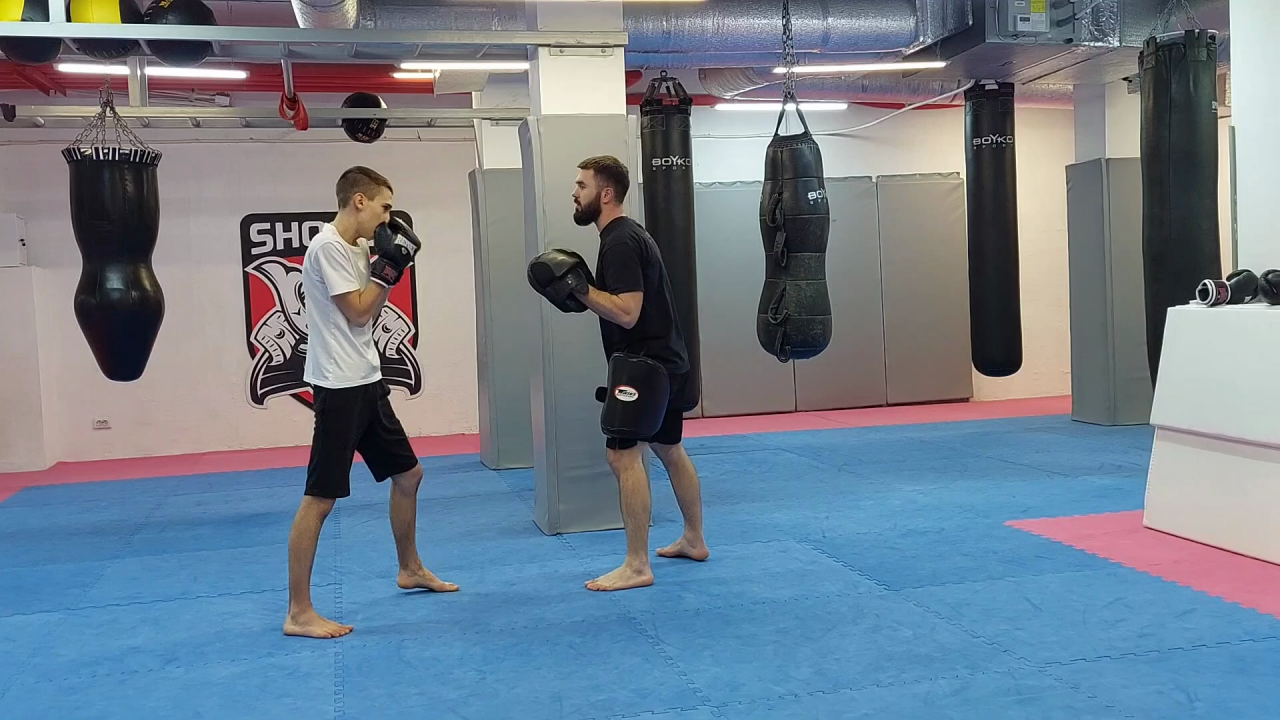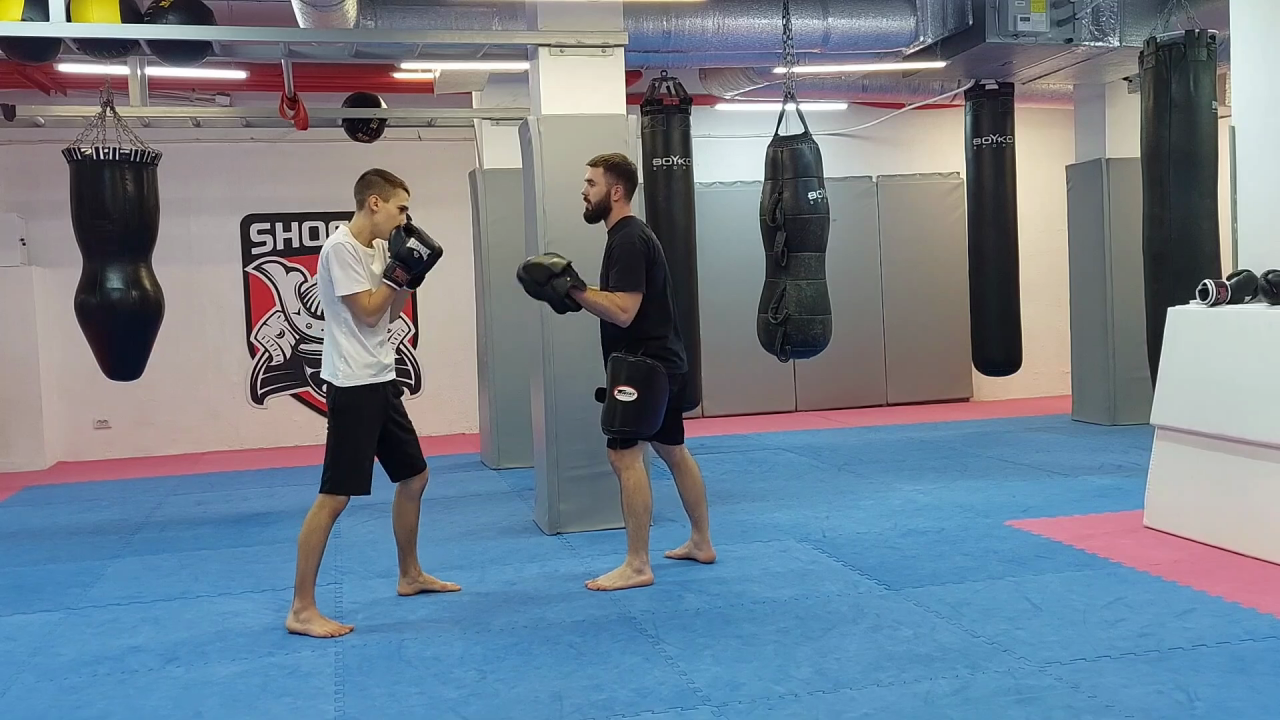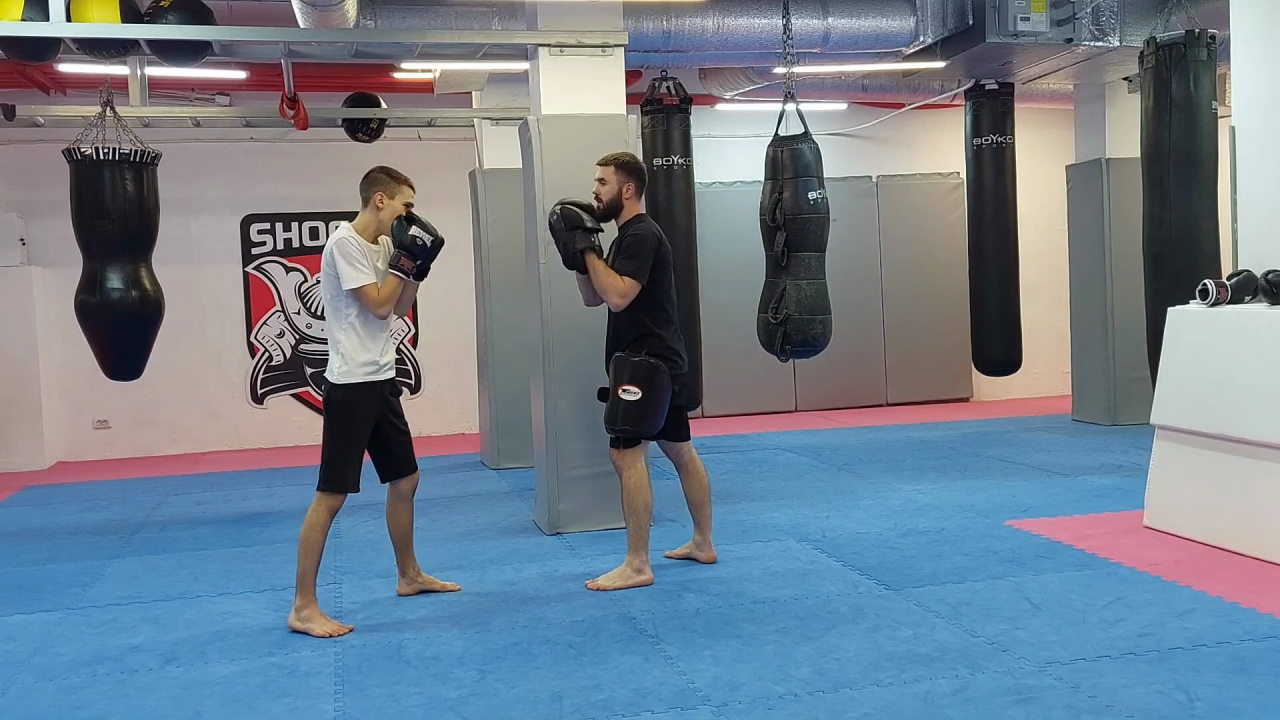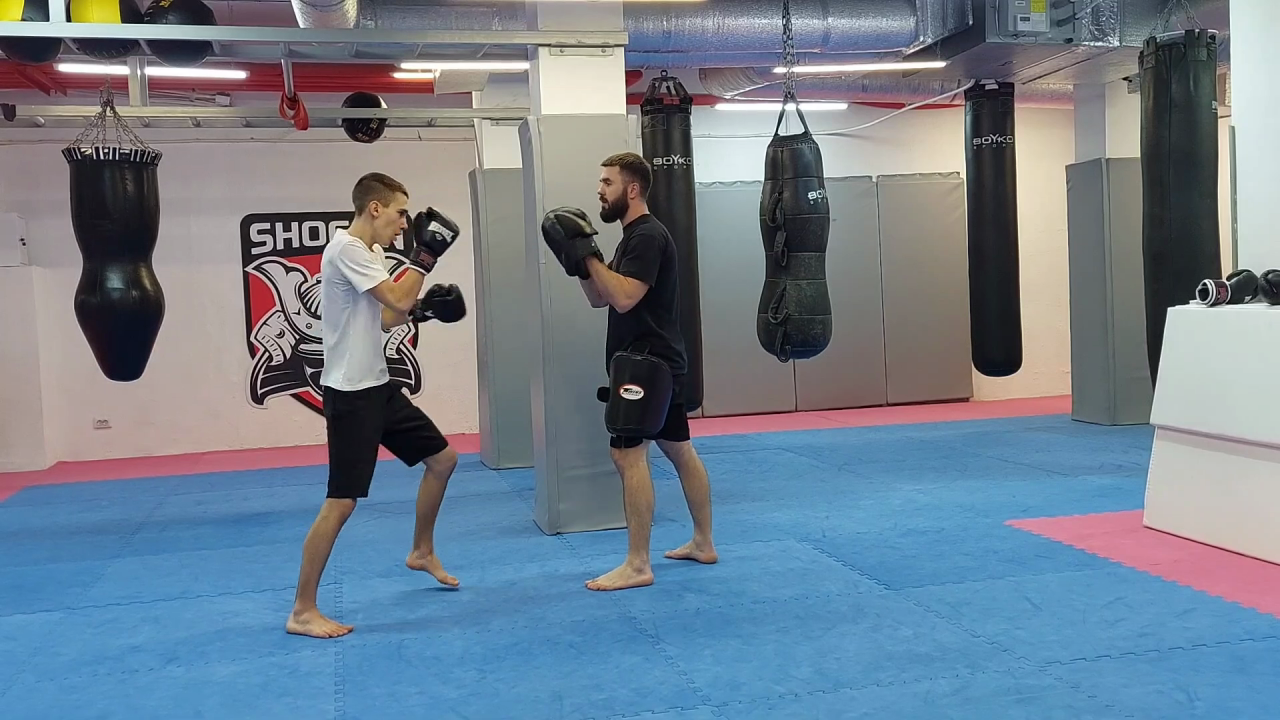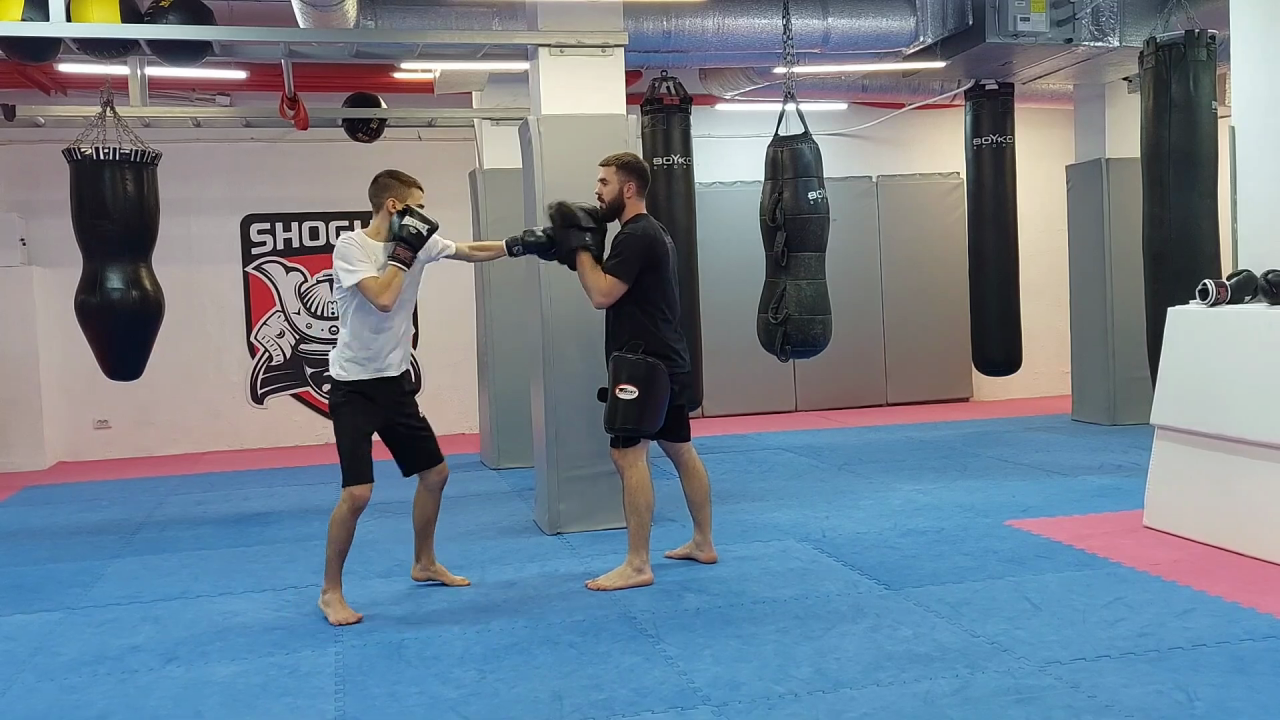
dt=0.2s
person 1, frame 1
left shoulder: (356, 247)
right shoulder: (328, 247)
right elbow: (358, 316)
left wrist: (388, 265)
right wrist: (387, 266)
left hip: (367, 385)
right hip: (339, 391)
left knee: (408, 475)
right knee: (320, 499)
left ankle: (411, 569)
right ankle: (299, 612)
person 1, frame 2
left shoulder: (378, 248)
right shoulder: (341, 248)
right elbow: (369, 314)
left wrist: (413, 273)
right wrist: (401, 267)
left hip: (383, 384)
right hip: (353, 389)
left knee: (413, 480)
right knee: (334, 498)
left ankle: (410, 575)
right ankle: (302, 609)
person 1, frame 3
left shoulder: (378, 246)
right shoulder: (345, 243)
left elbow: (394, 308)
right elbow: (380, 305)
left wrist: (412, 265)
right wrist: (405, 259)
left hip: (381, 382)
right hip: (350, 386)
left knee: (405, 482)
right knee: (331, 497)
left ankle: (410, 576)
right ankle: (303, 607)
person 1, frame 4
left shoulder: (373, 253)
right shoulder: (345, 249)
right elbow: (386, 305)
left wrist: (423, 309)
right wrist: (425, 255)
left hip: (380, 386)
right hip: (348, 394)
left knee: (441, 459)
right knee: (341, 503)
left ankle: (422, 552)
right ankle: (304, 610)
person 1, frame 5
left shoulder: (415, 241)
right shoulder: (349, 246)
left elbow: (466, 251)
right elbow: (382, 299)
left wrist: (517, 243)
right wrist: (402, 250)
left hip: (394, 382)
right hip: (353, 387)
left knee: (434, 473)
right knee: (357, 492)
left ankle: (424, 562)
right ankle: (331, 590)
person 2, frame 1
left shoulder: (620, 242)
right shoulder: (626, 234)
left elbow: (626, 313)
left wrist: (578, 289)
right wrist: (580, 288)
left hip: (649, 363)
right hip: (663, 360)
left knee: (623, 455)
right knee: (669, 449)
left ankle: (636, 566)
right ankle: (694, 539)
person 2, frame 2
left shoulder: (629, 240)
right shoulder: (626, 235)
left elbow: (623, 312)
right elbow: (609, 304)
left wrist: (574, 289)
right wrist: (572, 289)
left hip: (648, 364)
right hip: (661, 362)
left knee: (625, 455)
right knee: (673, 451)
left ankle: (637, 566)
right ankle: (701, 542)
person 2, frame 3
left shoulder: (642, 235)
right shoulder: (628, 236)
left elbow: (618, 297)
right elbow: (594, 296)
left wrist: (588, 252)
right wrist: (580, 256)
left hip: (648, 363)
right hip: (657, 362)
left knee: (626, 455)
right knee: (680, 451)
left ankle: (637, 566)
right ankle: (703, 543)
person 2, frame 4
left shoulder: (647, 236)
right shoulder: (637, 235)
left elbow: (624, 299)
right elbow: (599, 298)
left wrist: (589, 256)
right wrist: (581, 262)
right hip: (658, 361)
left knee: (628, 455)
right knee: (679, 449)
left ankle: (638, 565)
right ankle: (703, 543)
person 2, frame 5
left shoulder: (636, 235)
right shoulder: (649, 232)
left elbow: (601, 295)
right elbow: (611, 293)
left wrist: (579, 248)
right wrist: (587, 247)
right hip: (665, 362)
left knee: (628, 455)
right knee: (681, 450)
left ankle: (637, 565)
right ankle: (703, 543)
